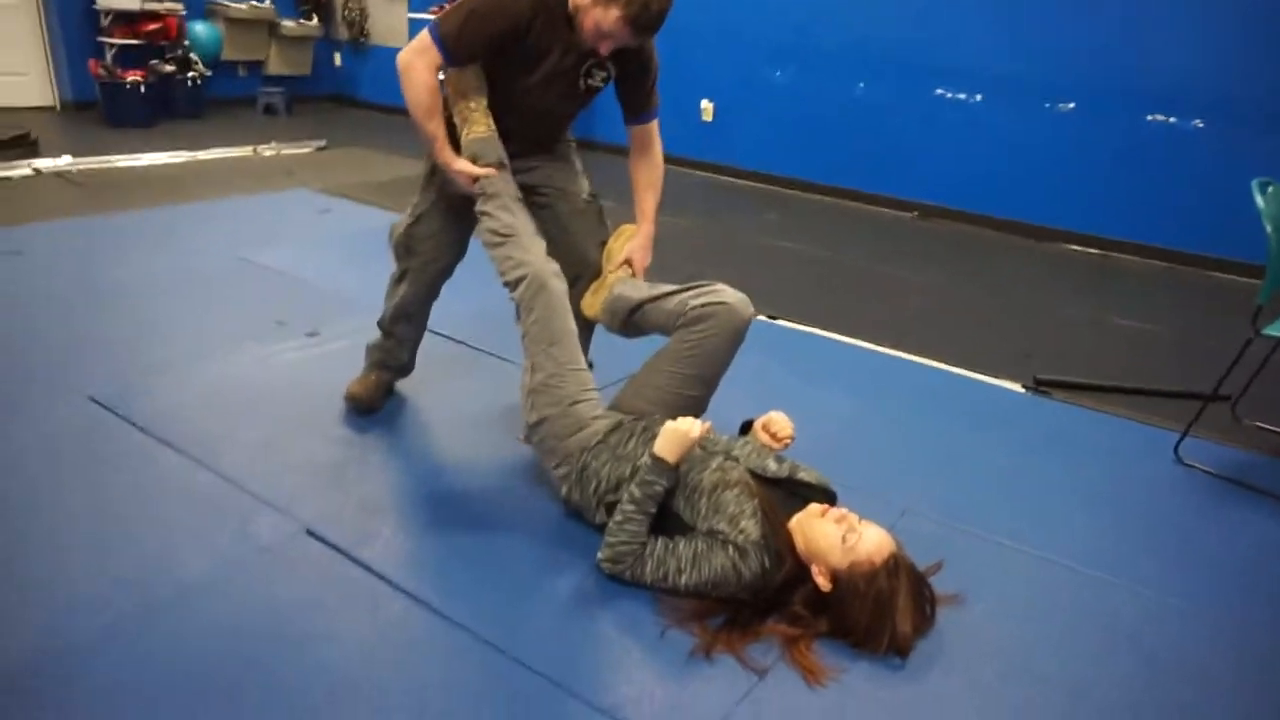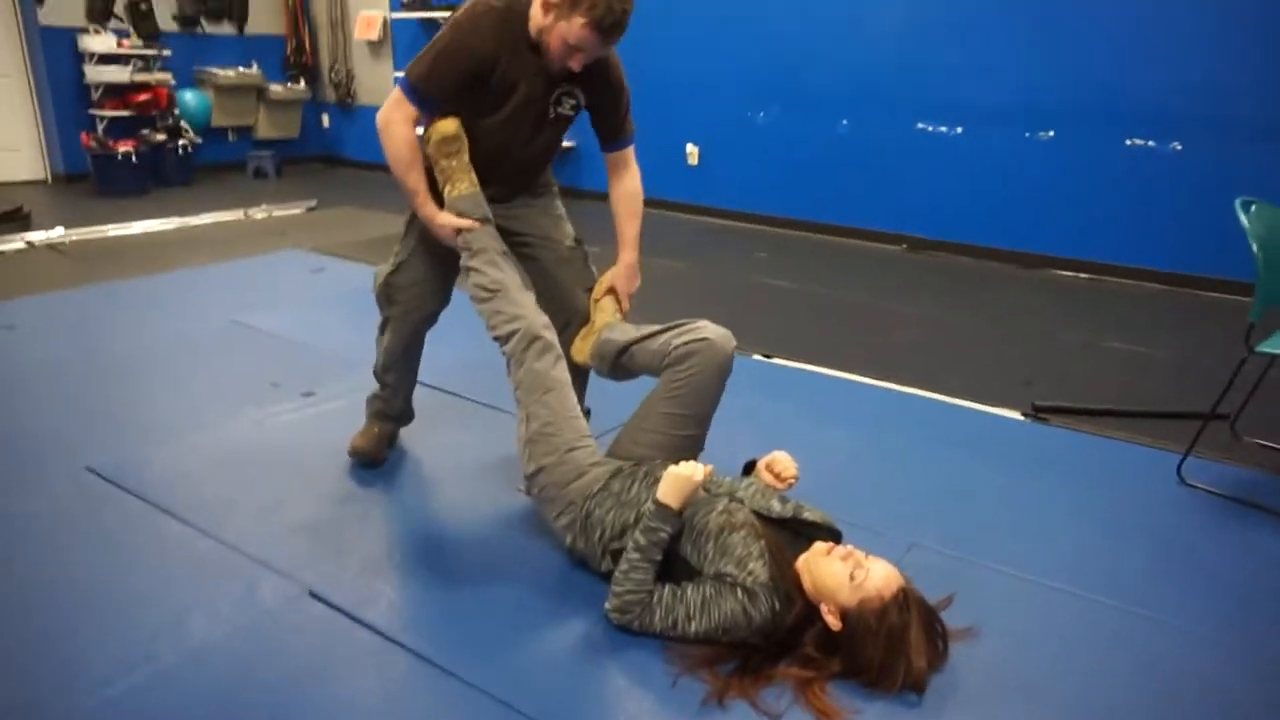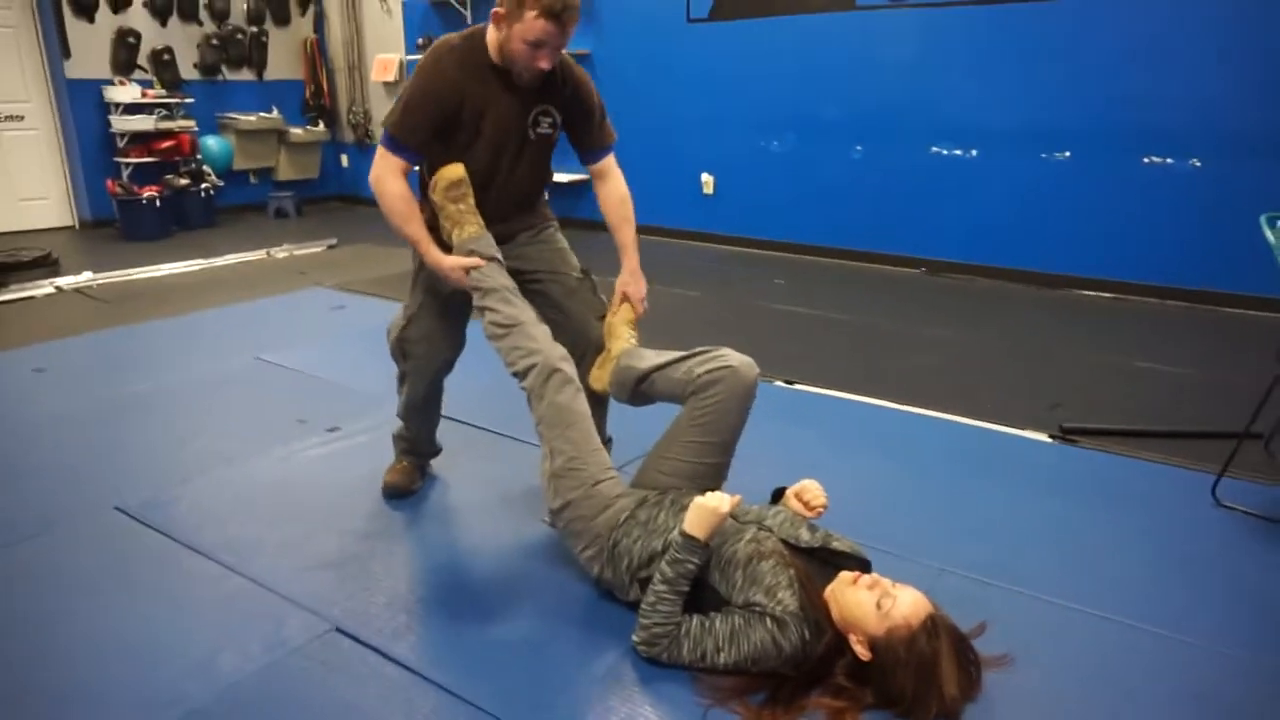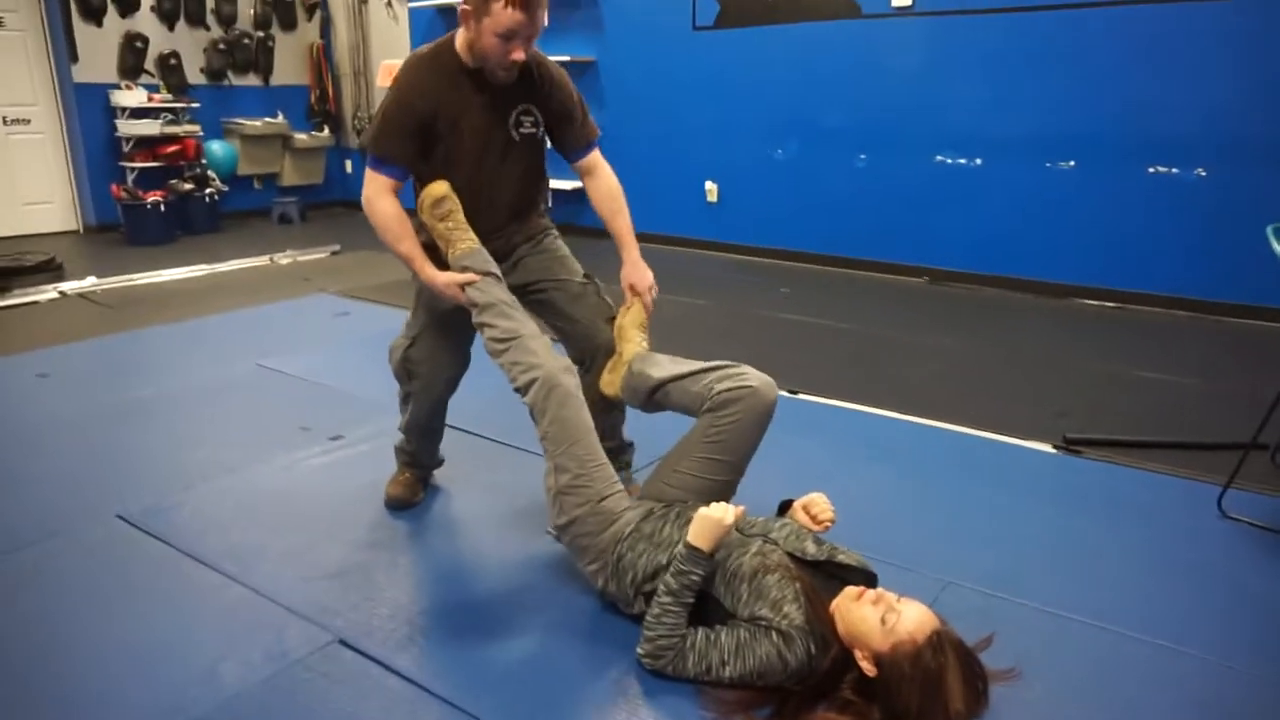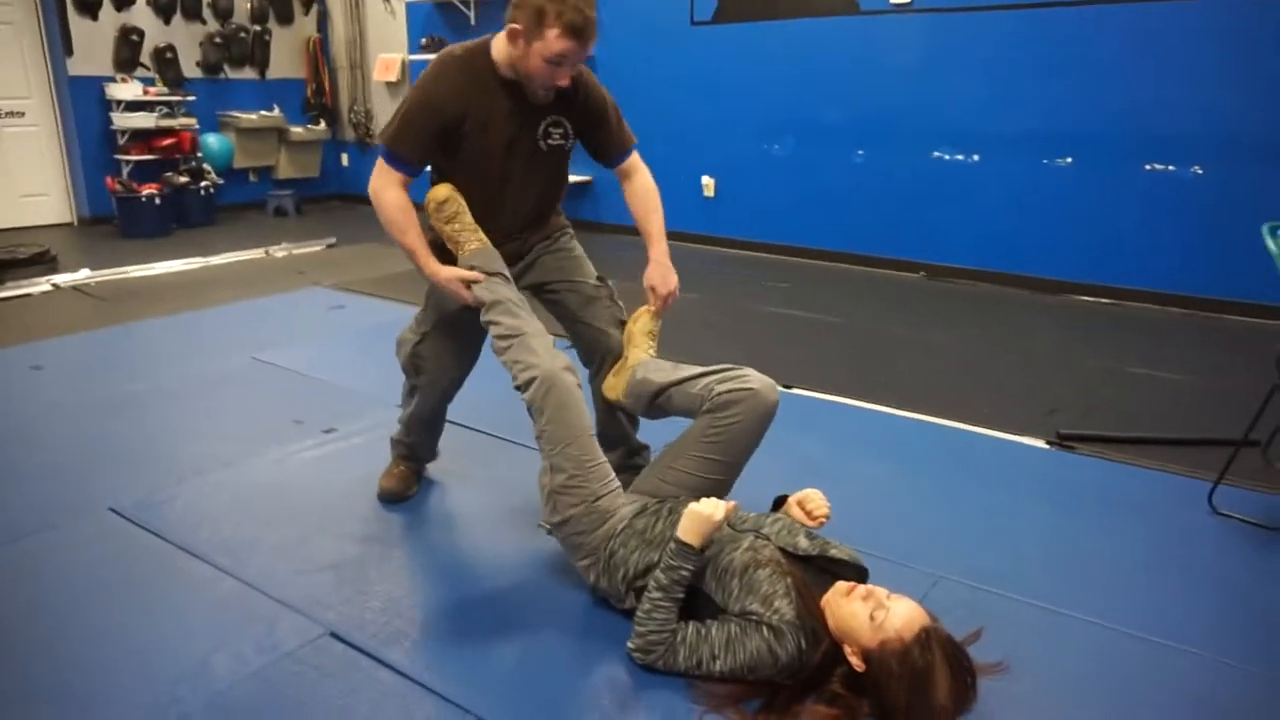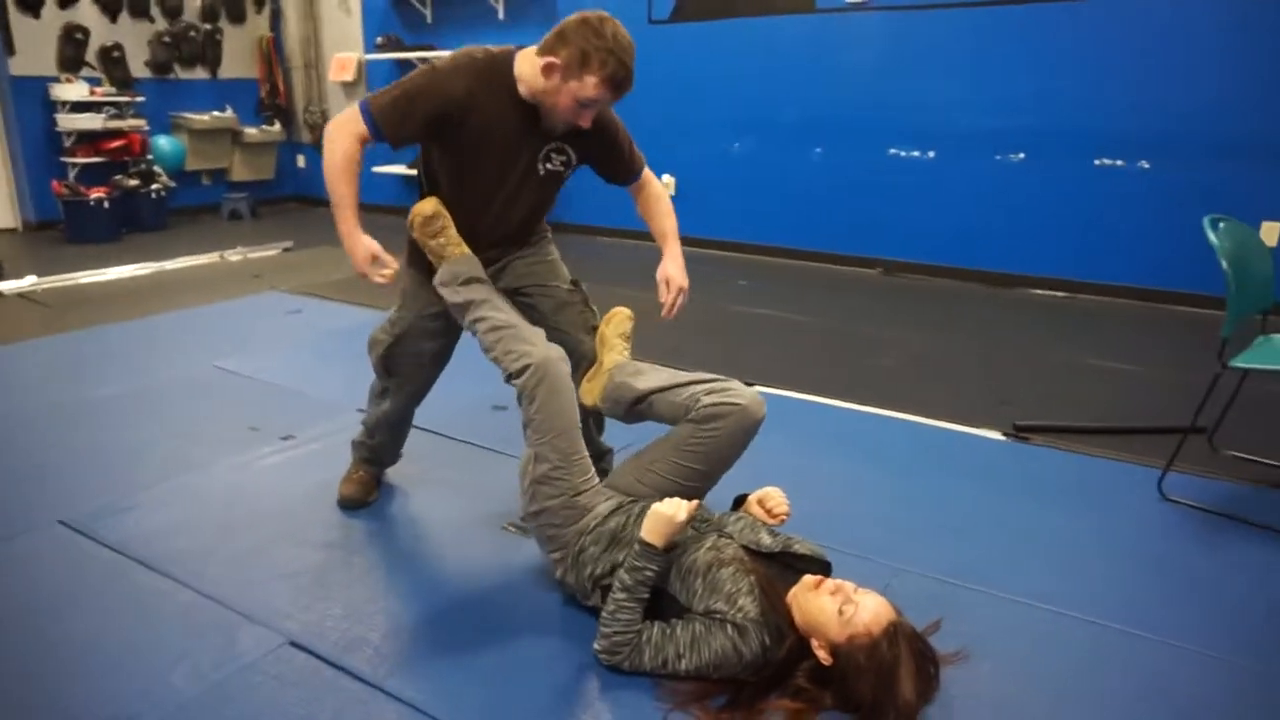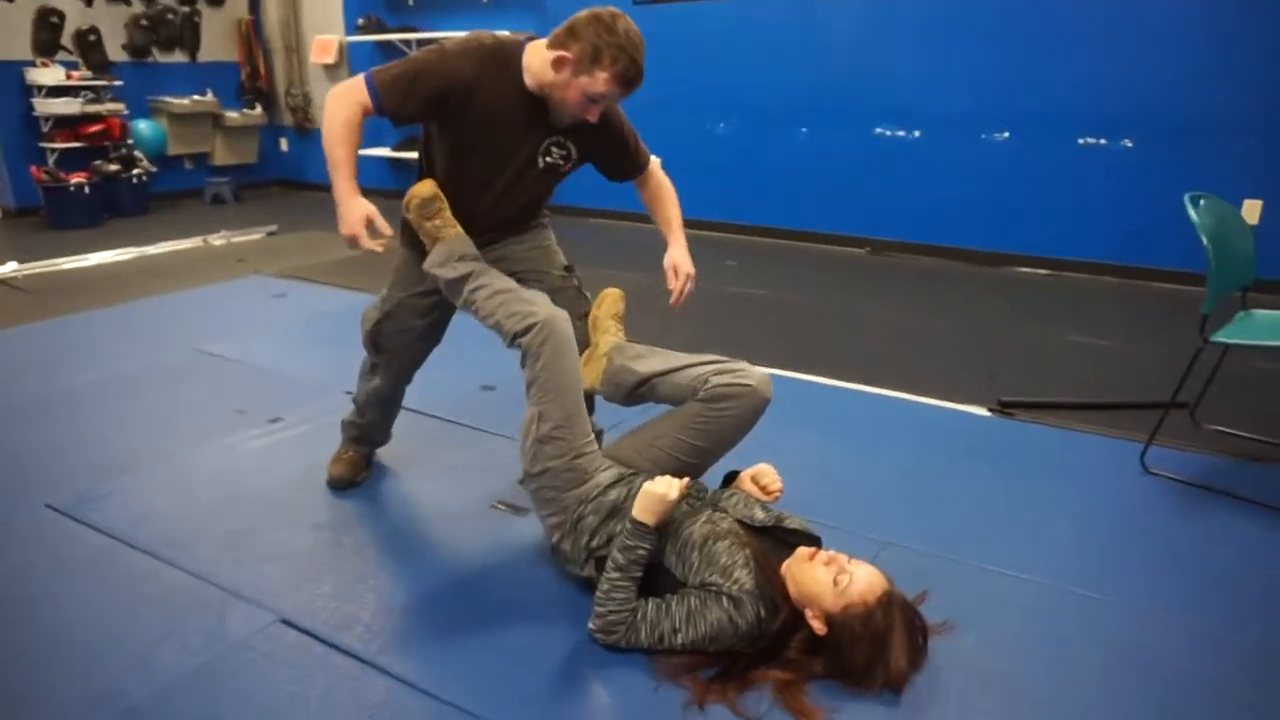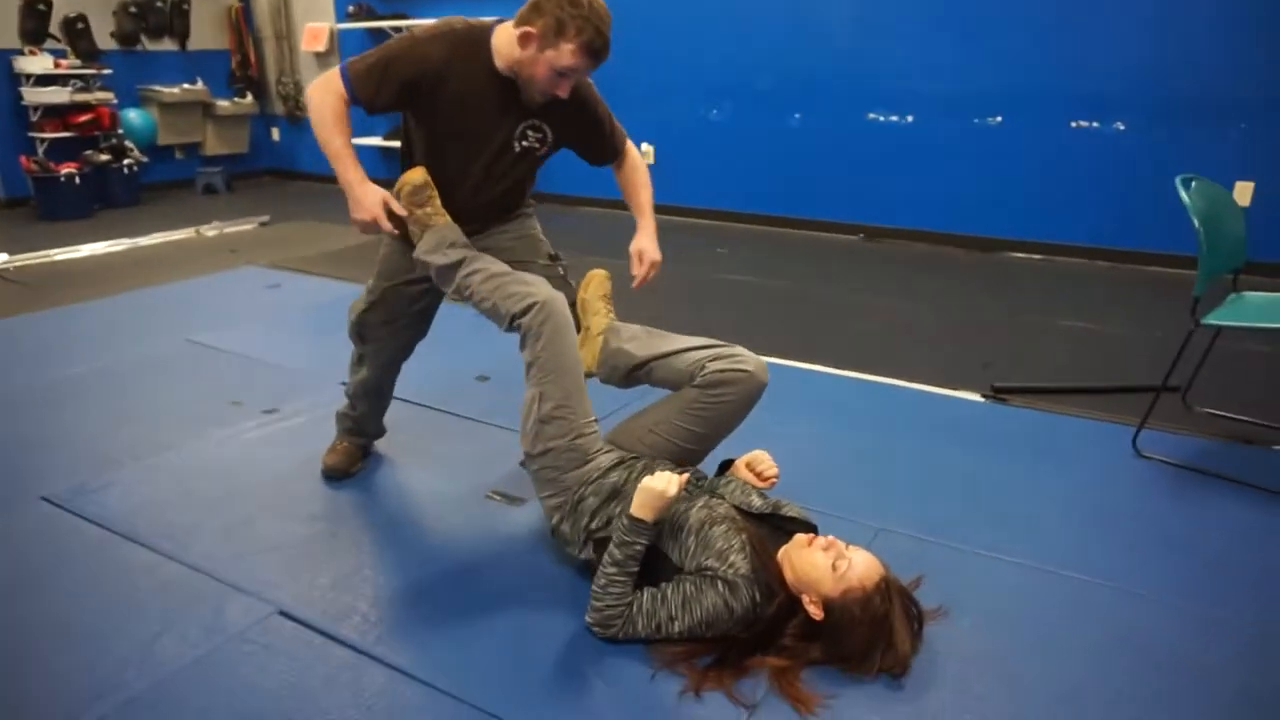
dt=0.2s
person 1, frame 1
left shoulder: (745, 561)
right shoulder: (804, 493)
left elbow: (619, 558)
left wrist: (660, 461)
right wrist: (759, 435)
left hip: (590, 457)
right hip: (635, 430)
left knee: (541, 284)
right knee: (725, 307)
left ankle: (482, 141)
right ankle: (614, 295)
person 1, frame 2
left shoulder: (755, 605)
right shoulder: (813, 536)
left elbow: (627, 607)
left wrist: (666, 507)
right wrist: (762, 475)
left hip: (591, 504)
right hip: (638, 476)
left knee: (531, 339)
right knee: (708, 344)
left ankle: (465, 197)
right ankle: (603, 339)
person 1, frame 3
left shoulder: (782, 634)
right shoulder: (843, 565)
left elbow: (654, 639)
left wrist: (692, 537)
right wrist: (788, 502)
left hip: (617, 535)
right hip: (662, 505)
left knee: (549, 371)
right knee: (732, 371)
left ankle: (472, 242)
right ankle: (622, 364)
person 1, frame 4
left shoulder: (787, 648)
right shoulder: (850, 576)
left elbow: (659, 653)
left wrist: (694, 550)
right wrist: (794, 513)
left hip: (621, 548)
right hip: (667, 517)
left knee: (551, 381)
right knee: (749, 391)
left ankle: (468, 254)
right ankle: (632, 371)
person 1, frame 5
left shoulder: (778, 643)
right shoulder: (840, 570)
left elbow: (651, 647)
left wrist: (686, 542)
right wrist: (790, 512)
left hip: (615, 542)
right hip: (657, 510)
left knee: (551, 377)
right knee: (753, 392)
left ankle: (476, 253)
right ankle: (637, 375)
person 1, frame 6
left shoulder: (744, 640)
right shoulder: (804, 568)
left elbow: (616, 646)
left wrist: (648, 544)
right wrist: (749, 509)
left hip: (588, 541)
right hip: (632, 507)
left knee: (542, 365)
right knee: (738, 406)
left ankle: (457, 269)
right ankle: (613, 380)
person 1, frame 7
left shoulder: (738, 611)
right shoulder: (792, 540)
left elbow: (611, 626)
left wrist: (642, 523)
right wrist: (739, 486)
left hip: (586, 512)
right hip: (628, 482)
left knee: (547, 325)
right knee: (746, 387)
left ankle: (449, 253)
right ankle: (610, 364)
person 1, frame 8
left shoulder: (736, 596)
right shoulder: (789, 528)
left elbow: (609, 618)
left wrist: (641, 518)
right wrist: (737, 474)
left hip: (584, 494)
right hip: (634, 466)
left knee: (544, 306)
right knee: (741, 372)
left ankle: (439, 241)
right ankle: (603, 344)
person 2, frame 1
left shoulder: (632, 46)
left elbow: (645, 139)
right elbow: (415, 63)
left wrist: (645, 233)
right wrist: (446, 157)
left hip: (546, 152)
left knee: (589, 264)
right knee: (423, 261)
right ankle: (384, 366)
person 2, frame 2
left shoulder: (602, 69)
left elbow: (622, 165)
right elbow: (395, 120)
left wrist: (628, 260)
right wrist: (428, 212)
left hip: (528, 195)
left knee: (577, 309)
right knee: (407, 306)
right ankle: (386, 415)
person 2, frame 3
left shoulder: (568, 81)
right shoulder: (445, 70)
left elbow: (606, 175)
right elbow: (386, 175)
left wrist: (630, 267)
right wrist: (432, 256)
left hip: (529, 230)
left knee: (590, 339)
right knee: (423, 354)
right ankle: (412, 451)
person 2, frame 4
left shoulder: (544, 79)
right shoulder: (421, 82)
left elbow: (593, 169)
right elbow: (378, 193)
left wrist: (631, 256)
right wrist: (426, 272)
left hip: (530, 241)
left knee: (605, 343)
right knee: (426, 372)
left ankle: (613, 467)
right ankle: (414, 463)
person 2, frame 5
left shoulder: (580, 89)
right shoulder: (451, 82)
left elbow: (631, 173)
right elbow: (387, 184)
left wrist: (658, 254)
right wrist: (433, 266)
left hip: (545, 241)
left knee: (613, 347)
right knee: (433, 364)
left ankle: (625, 469)
right ankle: (409, 456)
person 2, frame 6
left shoulder: (593, 121)
right shoulder: (460, 82)
left elbow: (643, 183)
right elbow: (345, 129)
left wrist: (671, 254)
right wrist: (349, 230)
left hip: (522, 250)
left knee: (584, 355)
right knee: (402, 366)
left ankle: (589, 473)
right ankle: (369, 461)
person 2, frame 7
left shoulder: (598, 115)
right shoulder: (465, 66)
left elbow: (648, 174)
right elbow: (345, 99)
left wrist: (676, 242)
right wrist: (347, 197)
left hip: (518, 234)
left knee: (576, 340)
right knee: (392, 345)
right ankle: (360, 440)
person 2, frame 8
left shoulder: (572, 94)
right shoulder: (436, 51)
left elbow: (625, 156)
right elbow: (326, 91)
left wrist: (645, 228)
right wrist: (355, 184)
left hip: (502, 224)
right knee: (378, 335)
right ankle: (355, 432)
